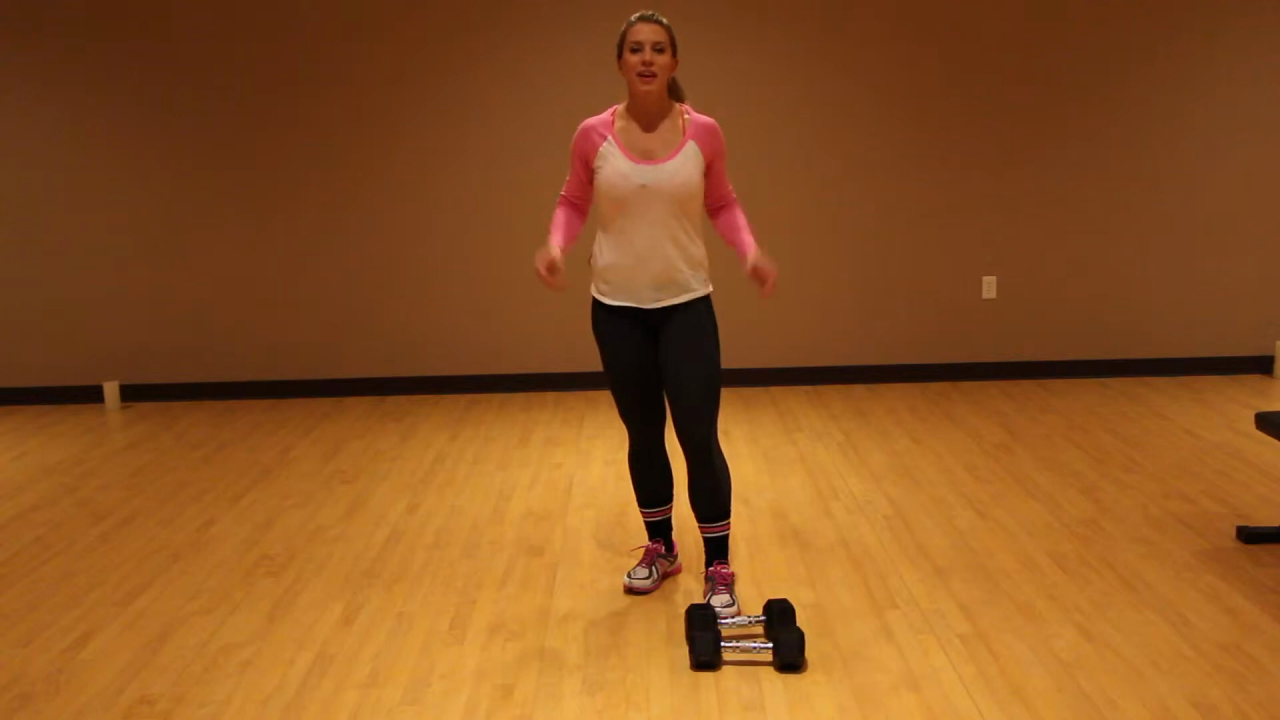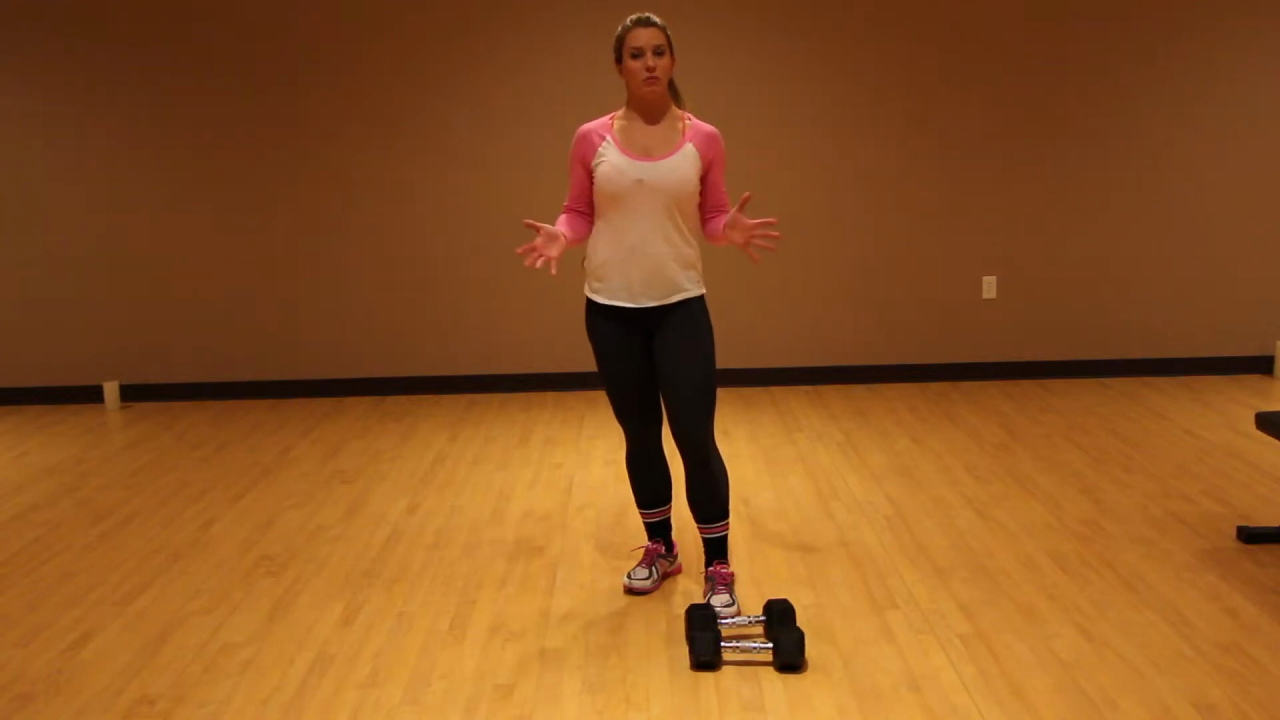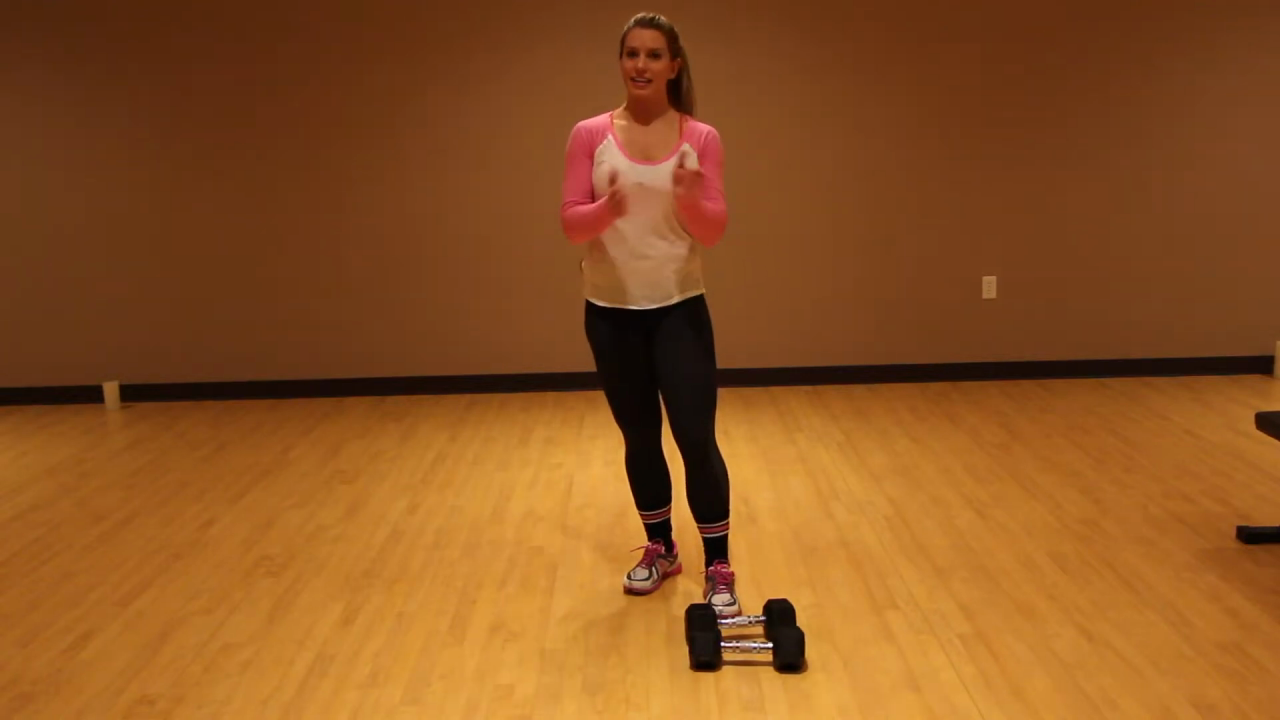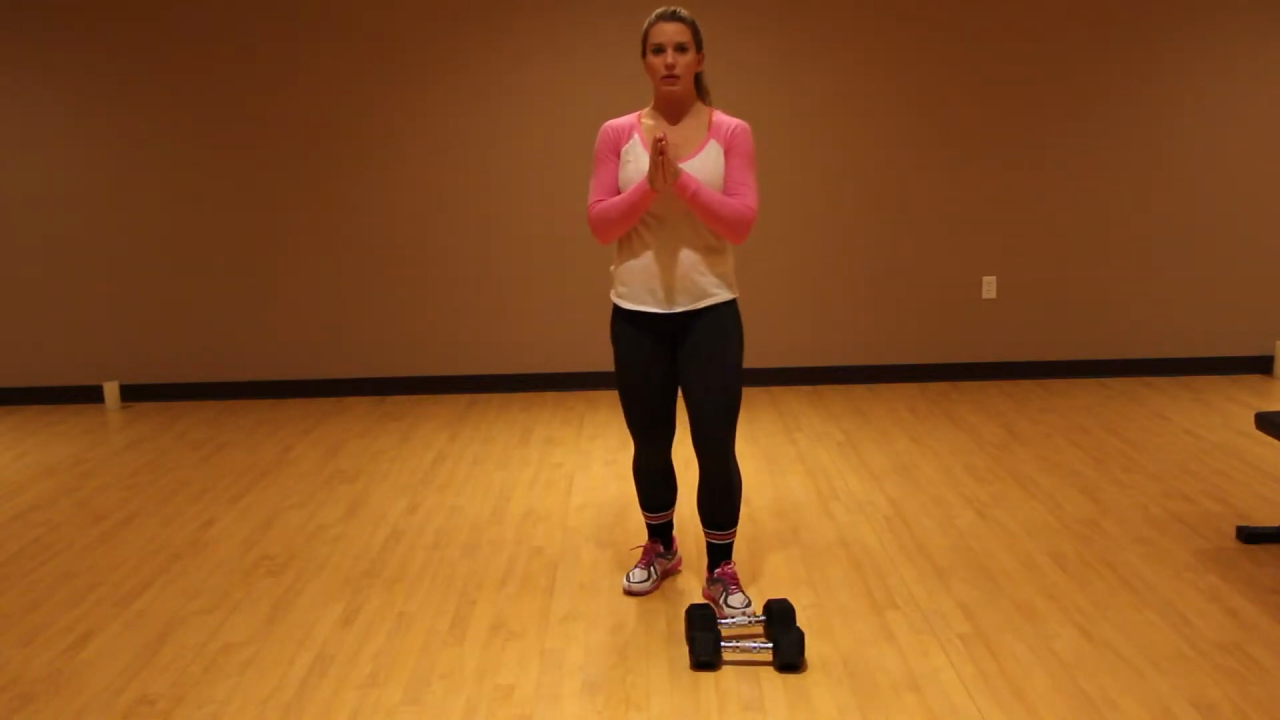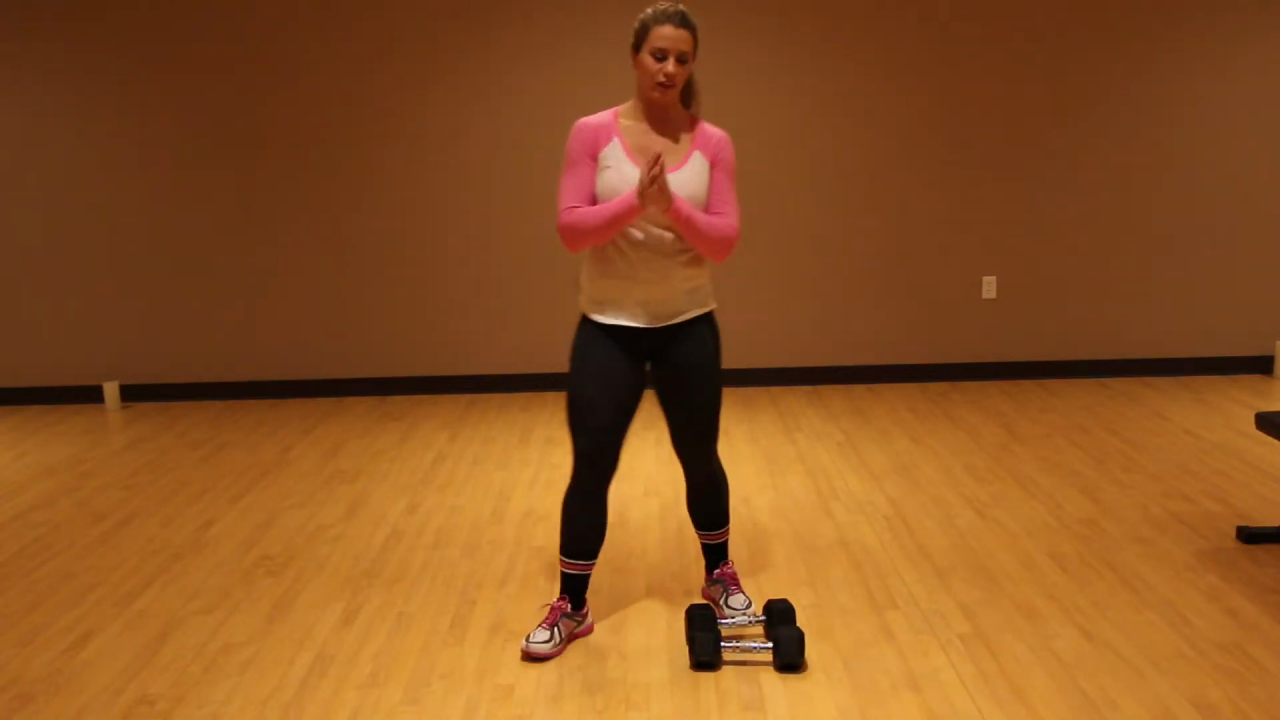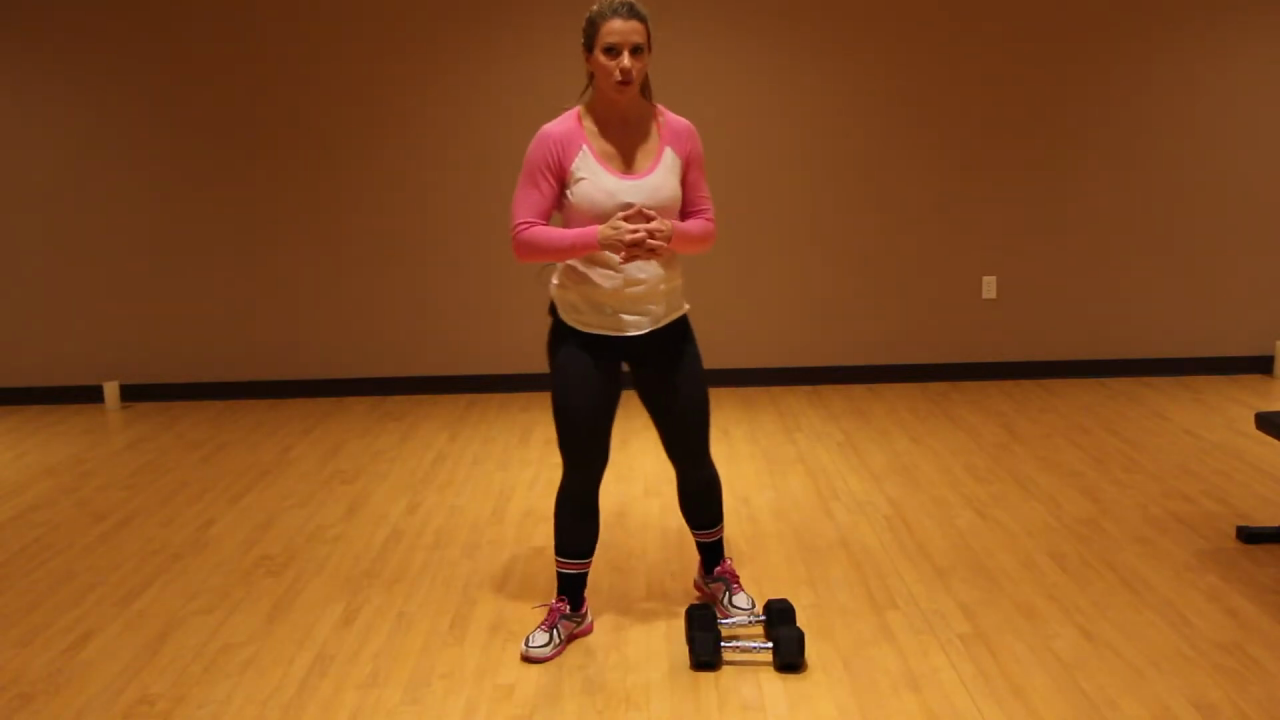
dt=0.7s
person 1, frame 1
left shoulder: (704, 133)
right shoulder: (593, 134)
left elbow: (723, 208)
right elbow: (573, 206)
left wrist: (751, 254)
right wrist: (555, 246)
left hip: (686, 306)
right hip: (617, 309)
left knee: (699, 438)
right knee: (643, 436)
left ankle: (718, 568)
right ankle: (660, 549)
person 1, frame 2
left shoulder: (704, 138)
right shoulder: (591, 138)
left elbow: (712, 221)
right elbow: (579, 216)
left wrist: (734, 229)
right wrist: (558, 237)
left hip: (680, 307)
right hip: (611, 309)
left knee: (696, 438)
right knee: (640, 436)
left ankle: (718, 568)
right ankle: (660, 549)
person 1, frame 3
left shoulder: (702, 138)
right shoulder: (589, 134)
left elbow: (714, 230)
right elbow: (571, 223)
left wrist: (691, 200)
right wrist: (609, 208)
left hip: (679, 306)
right hip: (612, 309)
left knee: (697, 438)
right knee: (640, 437)
left ankle: (718, 568)
right ankle: (660, 549)
person 1, frame 4
left shoulder: (732, 133)
right shoulder: (617, 134)
left elbow: (742, 223)
right elbow: (600, 224)
left wrist: (682, 180)
right wrist: (649, 185)
left hip: (710, 311)
right hip: (637, 313)
left knee: (716, 447)
right knee: (650, 444)
left ankle: (721, 571)
right ankle: (660, 547)
person 1, frame 5
left shoulder: (714, 143)
right shoulder: (592, 132)
left elbow: (725, 241)
right elbow: (568, 228)
left wrist: (673, 206)
right wrist: (633, 201)
left hip: (688, 324)
right hip: (608, 325)
left knee: (701, 458)
right knee: (592, 467)
left ankle: (718, 575)
right ankle: (571, 607)
person 1, frame 6
left shoulder: (679, 133)
right shoulder: (557, 139)
left elbow: (706, 226)
right elbow: (524, 238)
left wrist: (669, 233)
right wrist: (599, 235)
left hip: (664, 325)
right hip: (583, 332)
left knee: (695, 459)
right knee: (582, 472)
left ankle: (715, 571)
right ankle: (569, 608)
